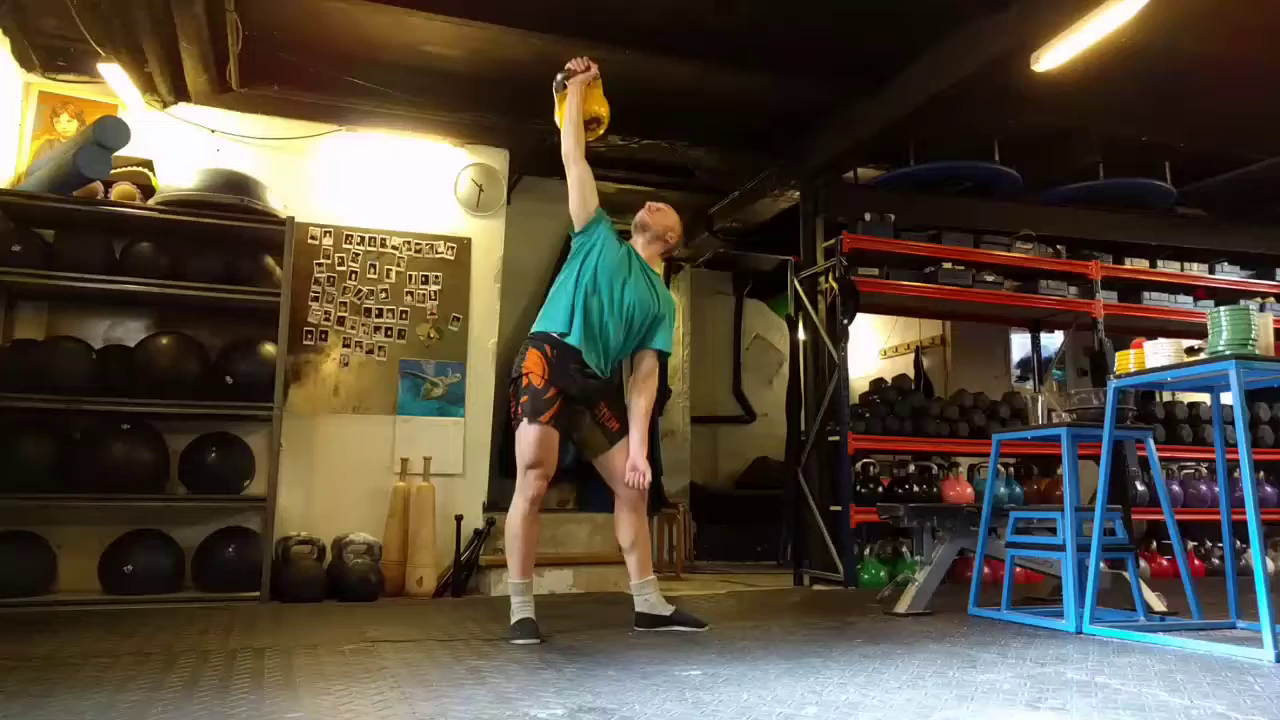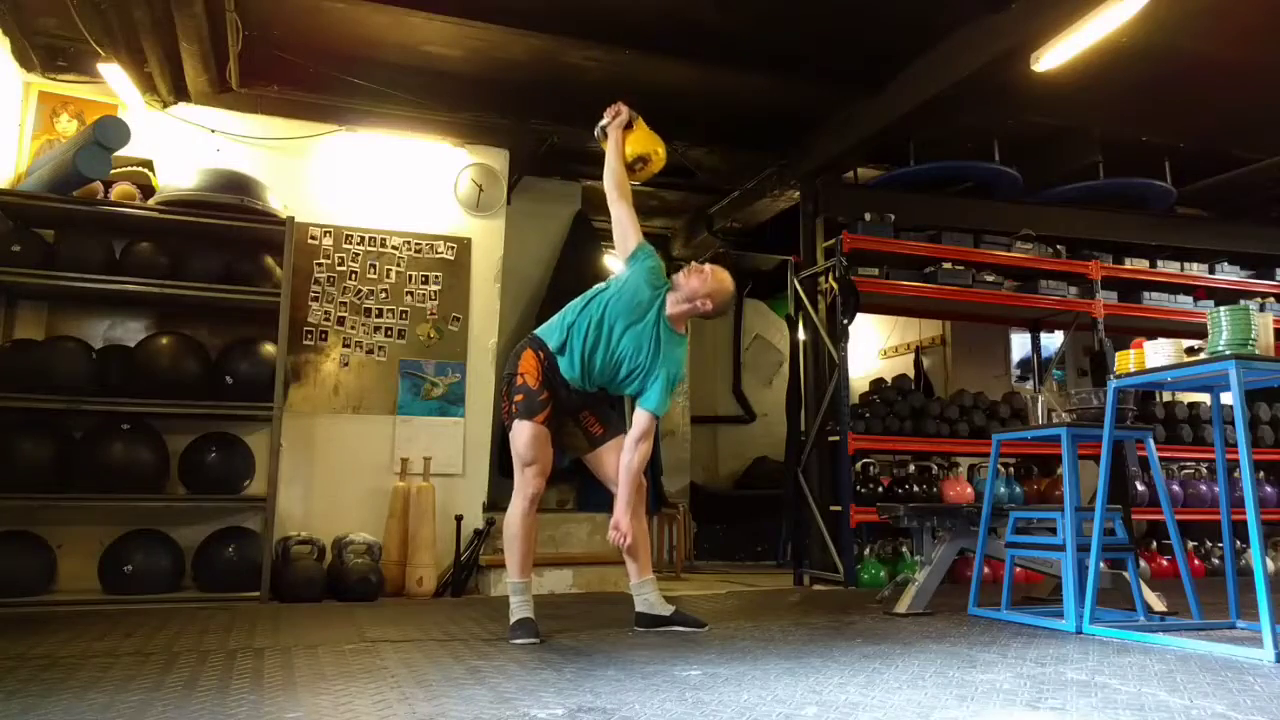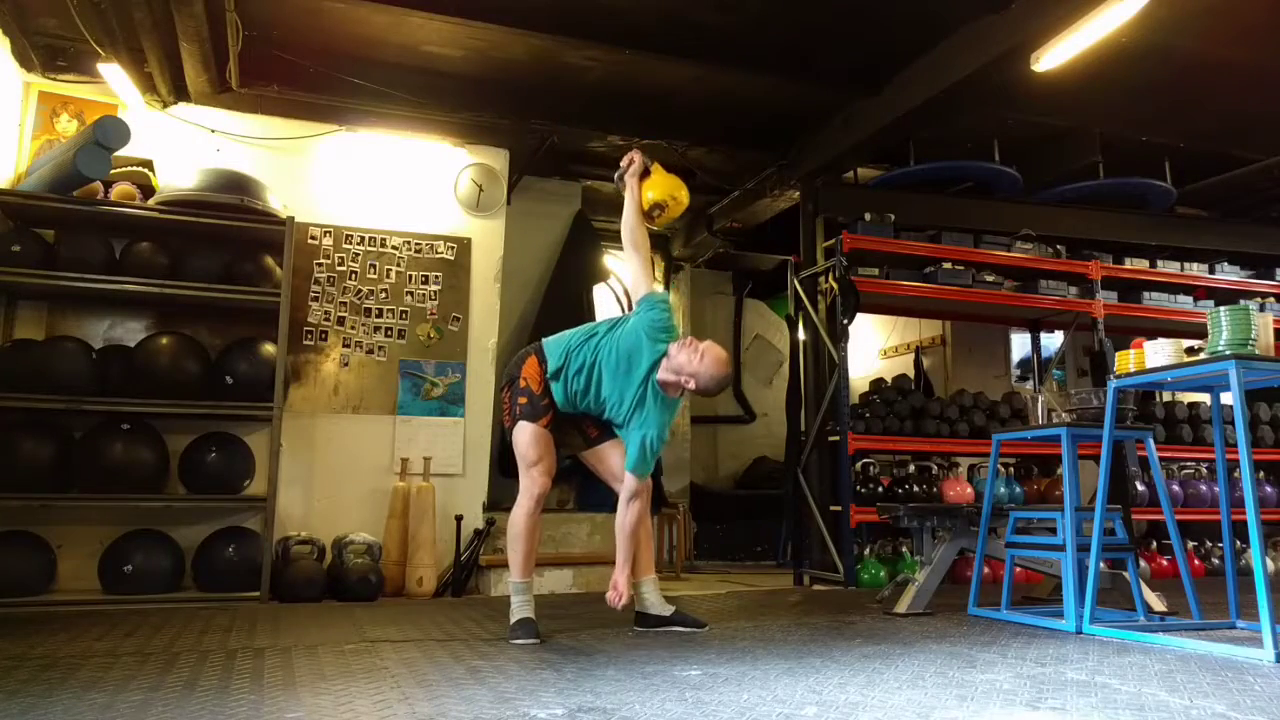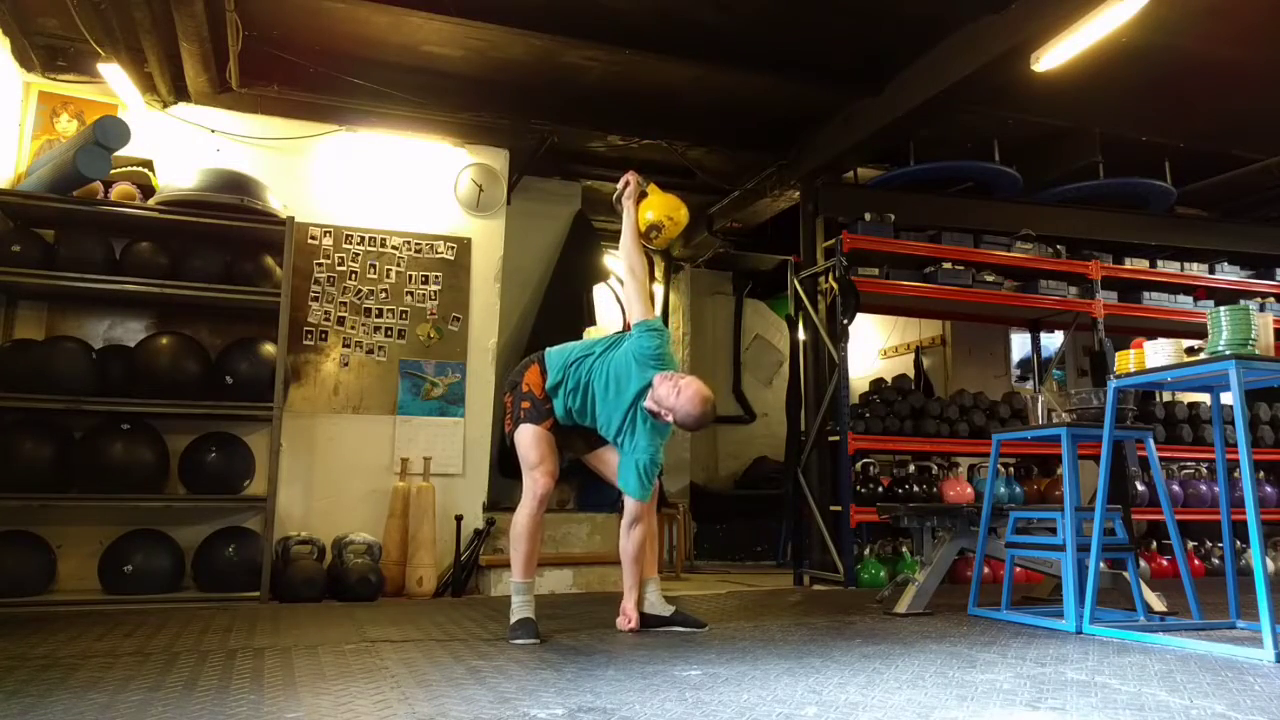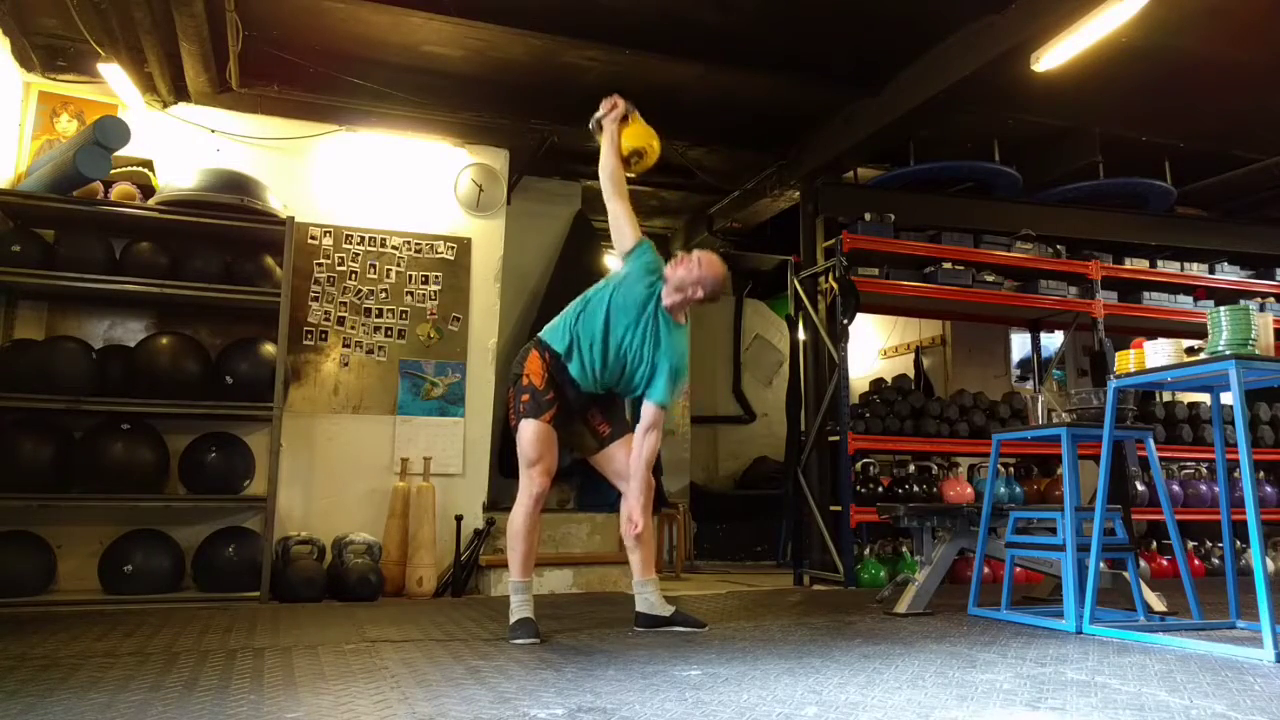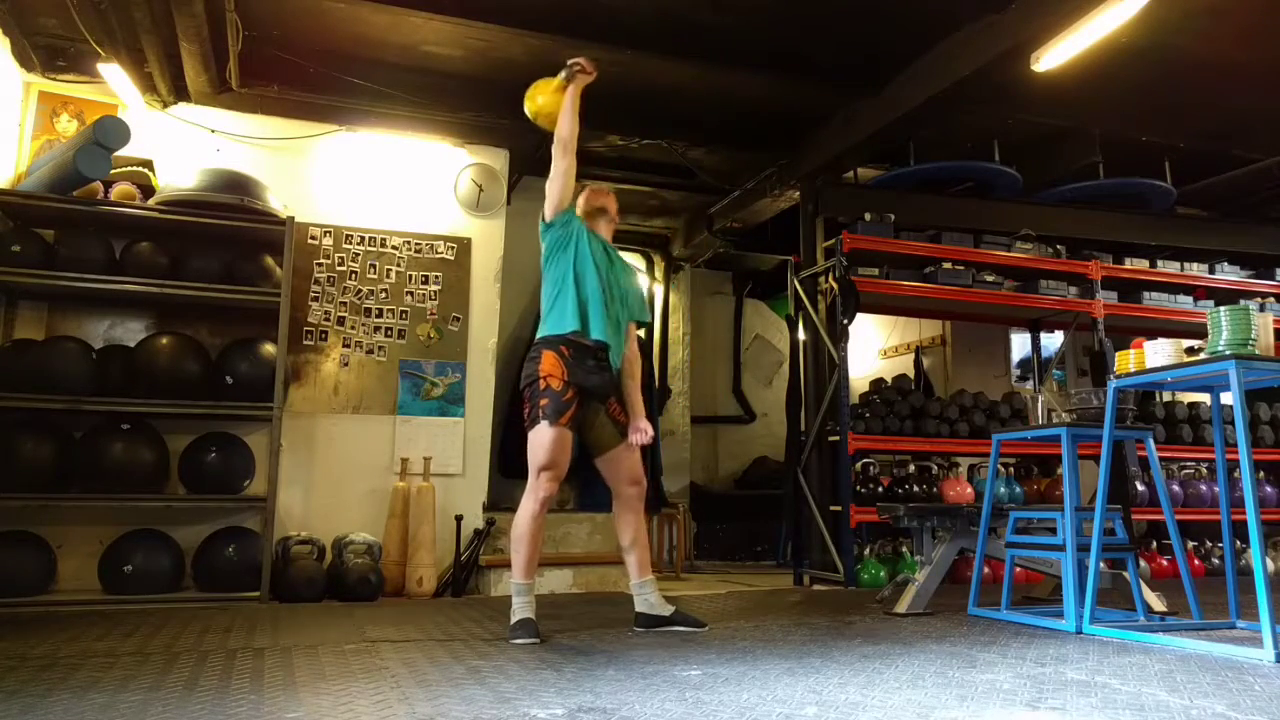
dt=0.7s
person 1, frame 1
left shoulder: (661, 303)
right shoulder: (601, 239)
left elbow: (644, 379)
right elbow: (573, 159)
left wrist: (639, 448)
right wrist: (577, 88)
left hip: (597, 382)
right hip: (548, 360)
left knee: (632, 487)
right knee: (533, 485)
left ankle: (649, 605)
right ankle: (521, 610)
person 1, frame 2
left shoulder: (671, 359)
right shoulder: (647, 276)
left elbow: (640, 435)
right elbow: (618, 198)
left wrist: (623, 506)
right wrist: (616, 133)
left hip: (585, 394)
right hip: (539, 363)
left knee: (636, 486)
right knee: (531, 485)
left ankle: (648, 604)
right ankle: (520, 610)
person 1, frame 3
left shoulder: (653, 418)
right shoulder: (658, 327)
left elbow: (632, 498)
right elbow: (635, 252)
left wrist: (622, 572)
right wrist: (632, 185)
left hip: (581, 407)
right hip: (537, 374)
left knee: (641, 485)
right knee: (537, 485)
left ankle: (650, 603)
right ankle: (520, 610)
person 1, frame 4
left shoulder: (646, 443)
right shoulder: (654, 353)
left elbow: (634, 520)
right elbow: (634, 274)
left wrist: (631, 598)
right wrist: (630, 206)
left hip: (579, 415)
right hip: (539, 382)
left knee: (645, 494)
right knee: (540, 486)
left ankle: (651, 603)
right ankle: (521, 609)
person 1, frame 5
left shoulder: (673, 348)
right shoulder: (643, 269)
left elbow: (649, 425)
right elbow: (614, 194)
left wrist: (636, 500)
right wrist: (611, 127)
left hip: (593, 393)
right hip: (546, 366)
left knee: (640, 485)
right knee: (536, 483)
left ankle: (649, 604)
right ankle: (520, 609)
person 1, frame 6
left shoulder: (627, 272)
right shoulder: (565, 230)
left elbow: (630, 348)
right elbow: (564, 149)
left wrist: (637, 410)
right wrist: (576, 86)
left hip: (605, 377)
right hip: (559, 361)
left knee: (632, 486)
right knee: (543, 485)
left ankle: (649, 603)
right ankle: (522, 608)
